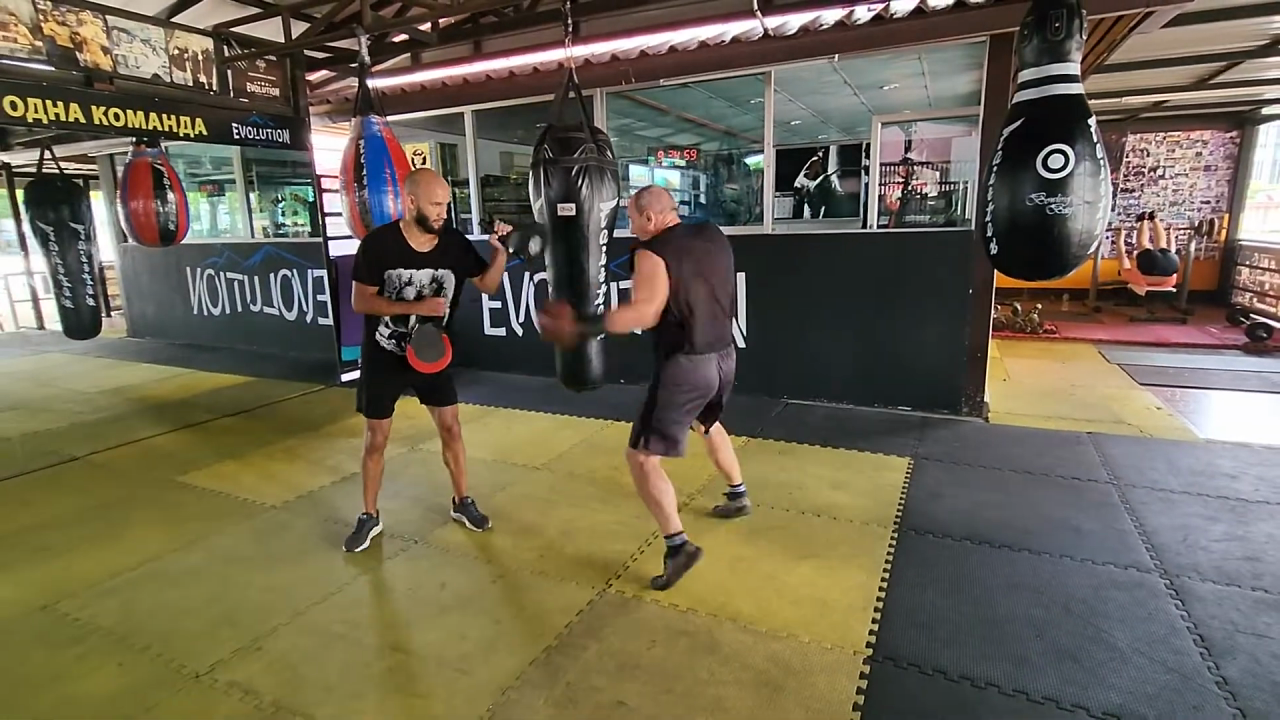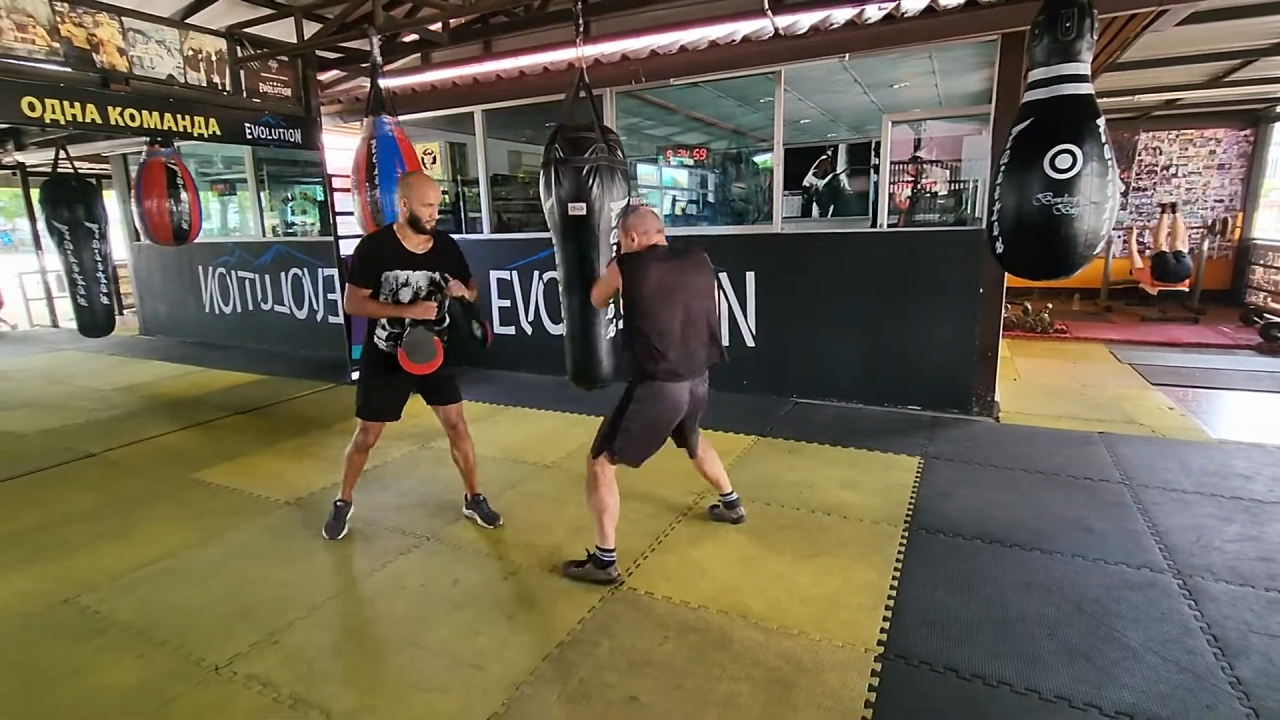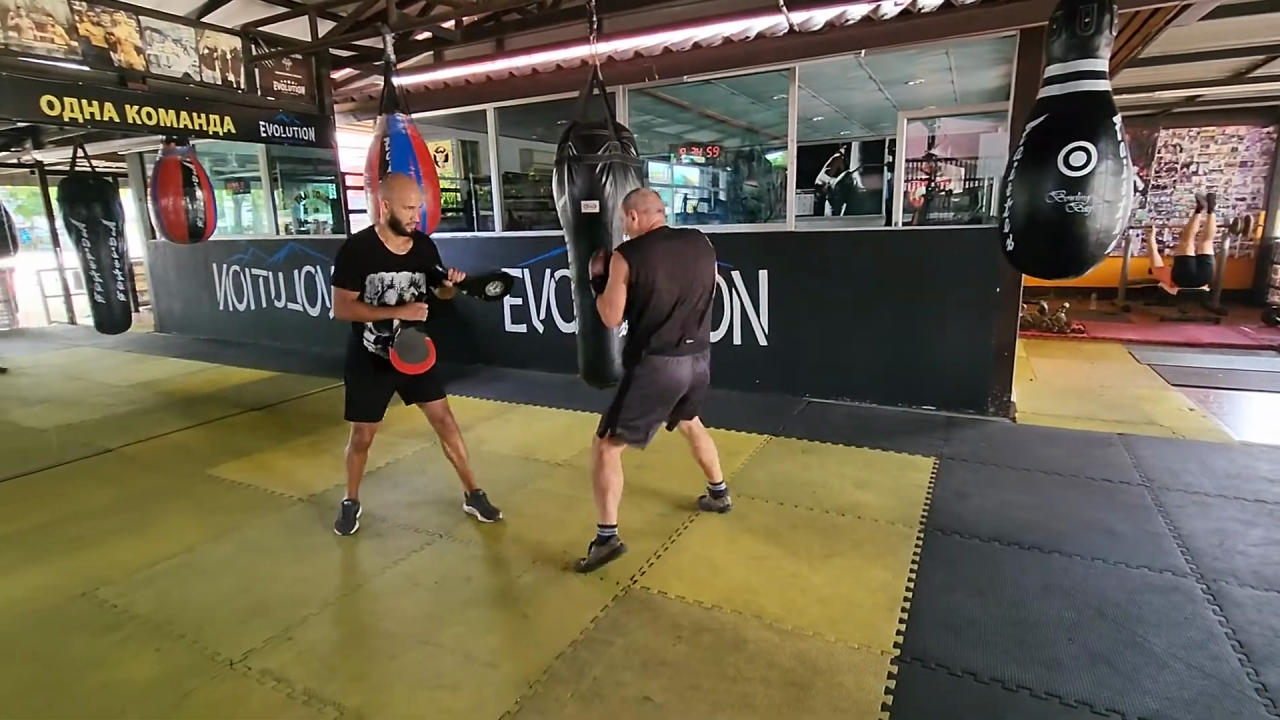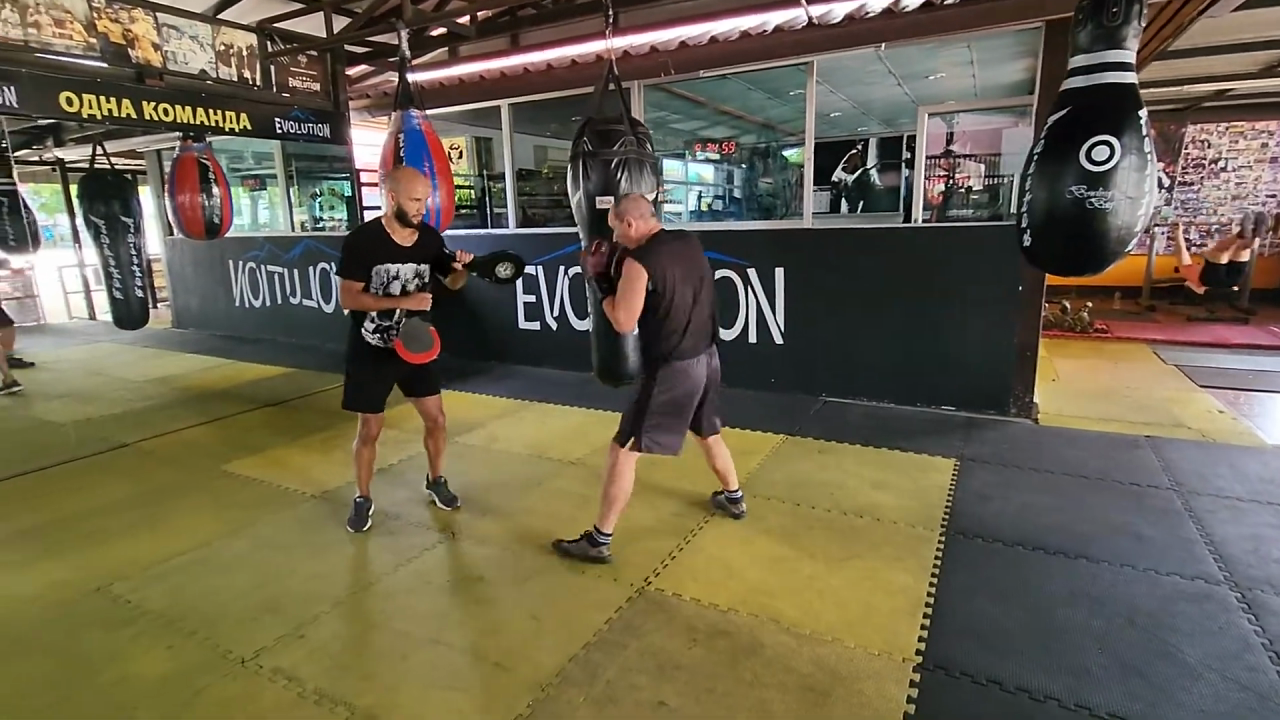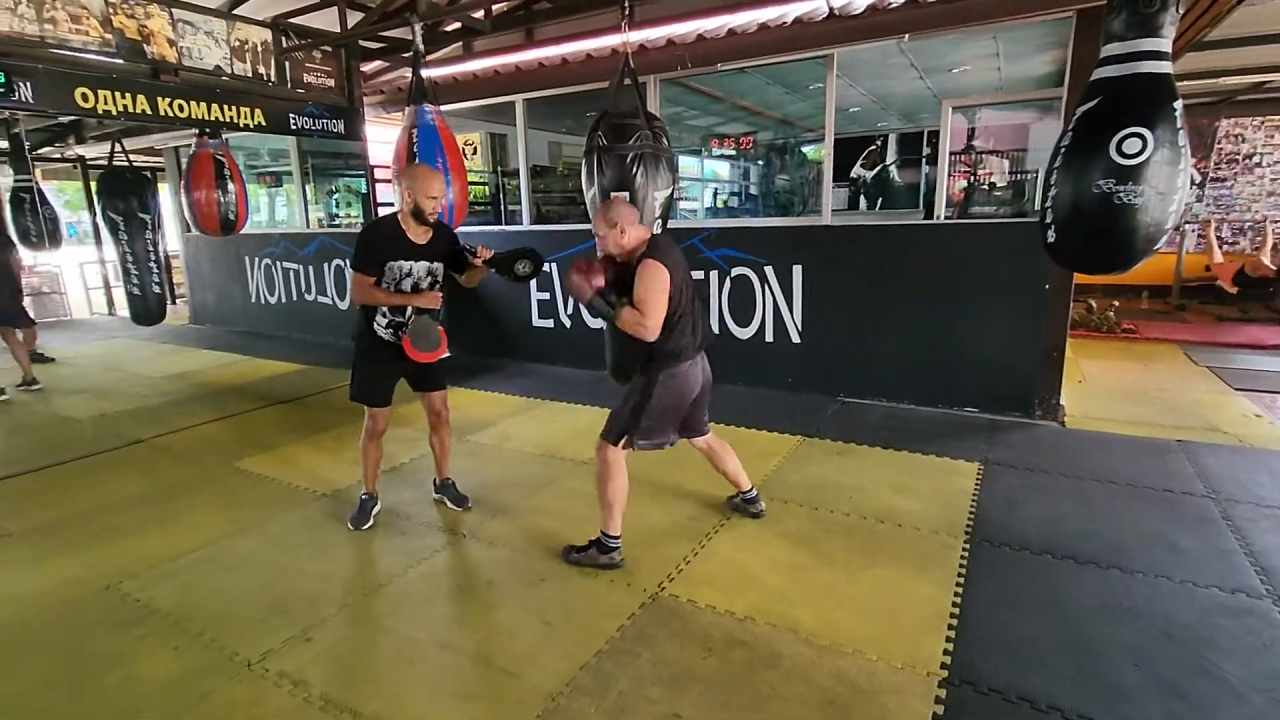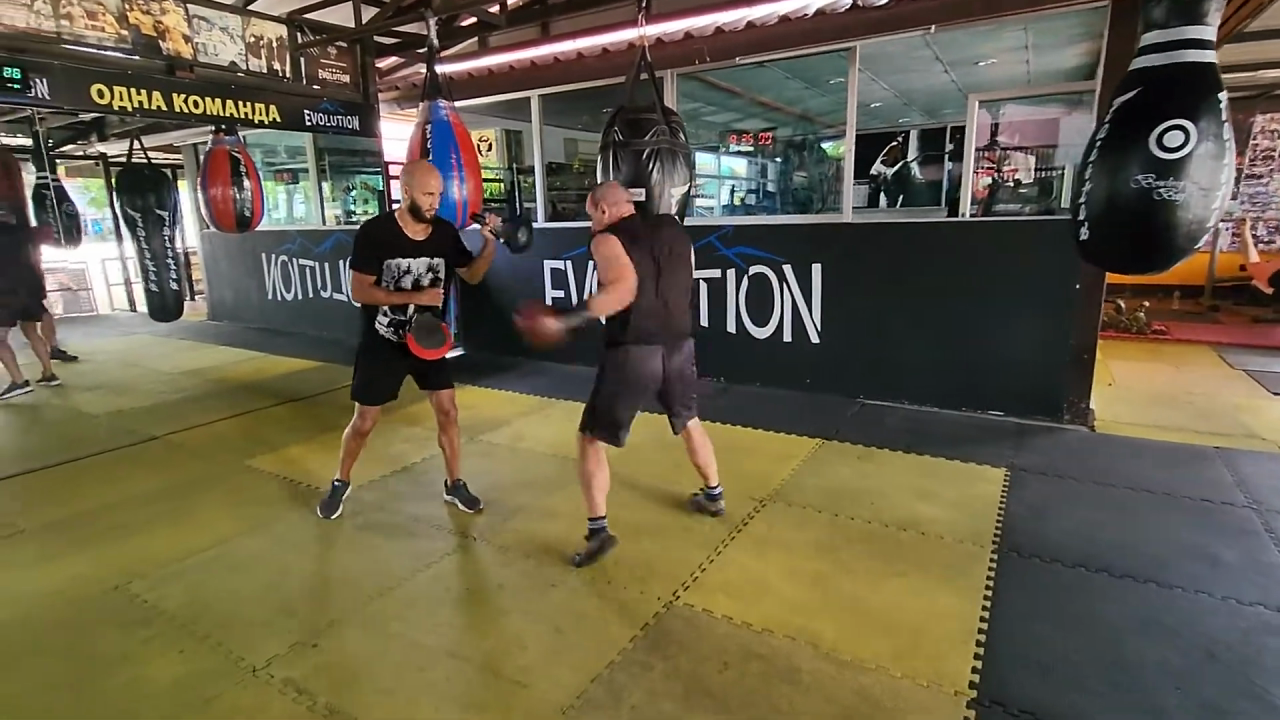
dt=0.2s
person 1, frame 1
left shoulder: (651, 252)
right shoulder: (713, 235)
left elbow: (644, 314)
left wrist: (584, 328)
left hip: (684, 365)
right hip: (723, 355)
left knee: (642, 457)
right knee: (708, 425)
left ankle: (678, 544)
right ankle: (737, 496)
person 1, frame 2
left shoulder: (625, 266)
right shoulder: (698, 260)
left elbow: (596, 301)
left hip: (654, 388)
right hip: (697, 382)
left knee: (601, 465)
right knee: (693, 442)
left ankle: (604, 560)
right ankle: (731, 503)
person 1, frame 3
left shoulder: (628, 255)
right shoulder: (699, 242)
left elbow: (611, 318)
left wrist: (597, 280)
left hip: (655, 366)
right hip: (698, 358)
left knee: (607, 447)
right knee: (691, 422)
left ankle: (608, 537)
right ankle: (719, 493)
person 1, frame 4
left shoulder: (639, 262)
right shoulder: (688, 243)
left elbow: (622, 322)
left wrist: (598, 276)
left hip: (670, 370)
right hip: (705, 359)
left knee: (623, 452)
right knee: (707, 433)
left ankle: (598, 540)
right ankle: (733, 497)
person 1, frame 5
left shoulder: (650, 265)
right shoulder: (661, 247)
left elbow: (647, 329)
left wrist: (597, 298)
right wrist: (607, 283)
left hip: (666, 372)
right hip: (693, 363)
left knee: (609, 450)
right knee: (701, 436)
left ankle: (607, 546)
right ankle: (750, 499)
person 1, frame 6
left shoulder: (607, 239)
right shoulder: (673, 228)
left elbow: (625, 288)
left wrist: (567, 320)
left hip: (631, 357)
right hip: (680, 349)
left knee: (591, 442)
right knee: (688, 423)
left ankle: (599, 530)
right ankle: (713, 494)
person 2, frame 1
left shoulder: (454, 241)
right shoulder: (379, 243)
left elbow: (489, 283)
right elbow: (359, 301)
left wrist: (499, 250)
right wrist: (415, 306)
right hip: (385, 355)
left knee: (451, 429)
right knee: (376, 437)
left ankle: (462, 502)
right ankle: (369, 516)
person 2, frame 2
left shoulder: (446, 247)
right shoulder: (373, 248)
left elbow: (471, 294)
right elbow: (354, 302)
left wrist: (462, 292)
right wrist: (405, 309)
right hip: (384, 356)
left knee: (457, 426)
right knee: (366, 436)
left ankle: (474, 499)
right ankle: (342, 502)
person 2, frame 3
left shoulder: (425, 246)
right shoulder: (356, 250)
left elbow: (439, 294)
right elbow: (342, 308)
left wrist: (452, 285)
right wrist: (395, 312)
right hip: (371, 358)
left knee: (445, 423)
right knee: (362, 435)
left ankle: (473, 493)
right ankle: (351, 502)
person 2, frame 4
left shoulder: (430, 238)
right shoulder: (361, 240)
left elbow: (450, 283)
right elbow: (347, 298)
left wrist: (462, 269)
right wrist: (401, 301)
right hip: (371, 350)
left knee: (435, 418)
right knee: (369, 429)
left ankle: (435, 480)
right ankle: (363, 499)
person 2, frame 5
left shoulder: (444, 236)
right shoulder: (376, 234)
left elbow: (466, 279)
right elbow: (359, 291)
left wrist: (481, 263)
right wrist: (413, 298)
right hip: (379, 344)
left knee: (439, 413)
right knee: (376, 424)
left ankle: (443, 482)
right ankle: (368, 497)
person 2, frame 6
left shoulder: (444, 231)
right shoulder: (374, 233)
left elbow: (472, 277)
right elbow: (358, 291)
left wrist: (490, 243)
right wrist: (413, 297)
right hip: (382, 343)
left knee: (447, 412)
right knee: (364, 422)
left ankle: (454, 484)
right ankle: (340, 483)
